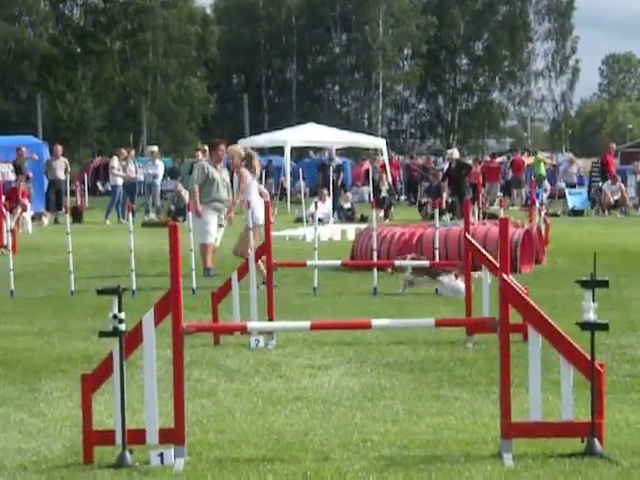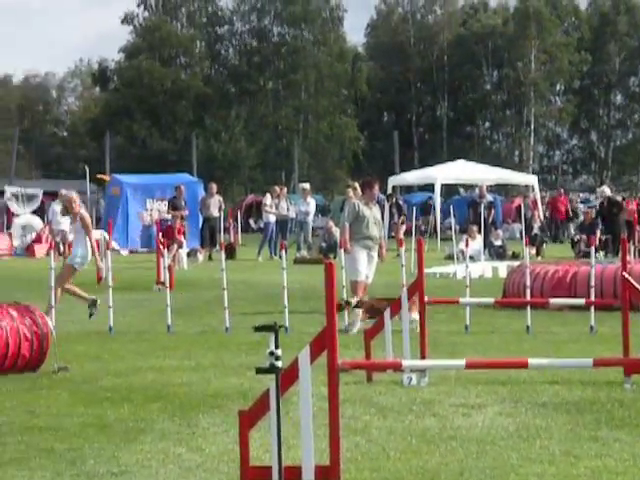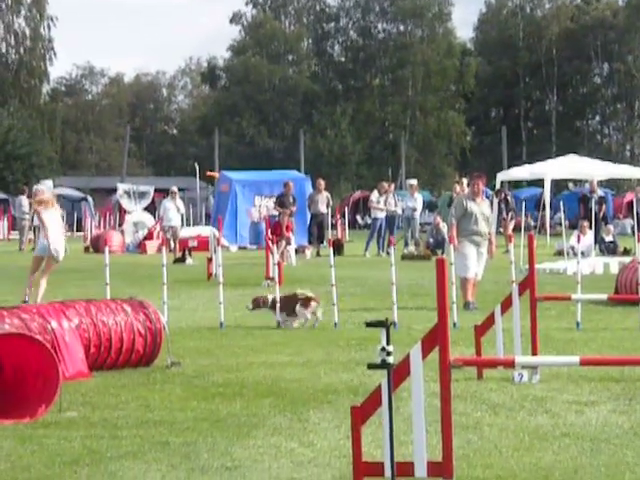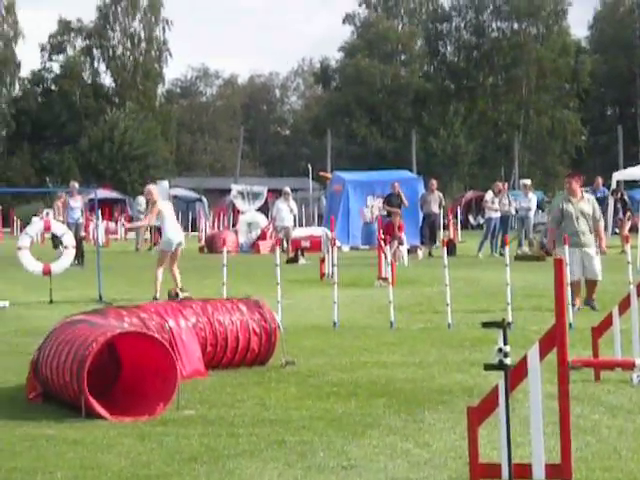
dt=1s
person 1, frame 1
left shoulder: (224, 170)
right shoulder: (202, 166)
left elbow: (228, 191)
right elbow: (194, 186)
right wrist: (196, 204)
left hip: (221, 210)
right hip: (207, 208)
left knee: (215, 240)
right knee: (207, 239)
left ankle: (211, 267)
right ankle: (207, 268)
person 1, frame 2
left shoulder: (376, 208)
right shoulder: (354, 204)
left elbow: (380, 229)
right elbow: (345, 223)
left wrist: (382, 246)
right wrist: (345, 241)
left hip: (373, 247)
right hip: (358, 245)
left knee: (367, 278)
right knee: (358, 276)
left ankle: (362, 305)
right ankle: (357, 307)
person 1, frame 3
left shoulder: (486, 203)
right shoulder: (462, 200)
left elbow: (490, 225)
right elbow: (453, 219)
left wrist: (492, 243)
right wrist: (453, 238)
left hip: (482, 243)
right hip: (466, 241)
left knee: (476, 274)
right knee: (467, 273)
left ankle: (472, 301)
right ankle: (468, 301)
person 1, frame 4
left shoulder: (590, 199)
right shoulder: (561, 202)
left elbow: (599, 221)
right elbow: (553, 223)
left wrist: (602, 240)
right wrist: (550, 240)
left hip: (589, 244)
right hip: (568, 245)
left knee: (594, 274)
right knee: (573, 276)
left ankle: (589, 298)
right ankle: (575, 303)
person 2, frame 1
left shoulder: (243, 173)
right shoulder: (248, 172)
left elbow: (239, 196)
right elbow: (262, 190)
left wrist: (230, 211)
left hip: (254, 213)
right hip: (256, 212)
left knee: (245, 251)
right knee: (238, 251)
left ankle: (266, 277)
person 2, frame 2
left shoulder: (83, 216)
right shoulder: (74, 215)
left elbow: (91, 238)
left wrist: (97, 260)
left hip: (79, 255)
right hip: (76, 254)
left knee: (57, 283)
right knee: (64, 285)
left ankle: (48, 314)
right ankle: (91, 300)
person 2, frame 3
left shoulder: (39, 209)
right shoulder: (56, 208)
left elbow: (45, 228)
right elbow: (63, 229)
left wrist: (50, 246)
left hip: (45, 243)
right hip: (59, 244)
left knee: (33, 273)
right knee: (44, 277)
left ankle: (27, 297)
right ankle: (37, 302)
person 2, frame 4
left shoulder: (157, 206)
right shoulder: (167, 203)
left elbow: (145, 222)
left wrist: (129, 225)
left hip: (169, 237)
right hip: (180, 235)
left knee: (159, 267)
right knee: (173, 266)
left ankle: (156, 295)
right ankle: (180, 292)
